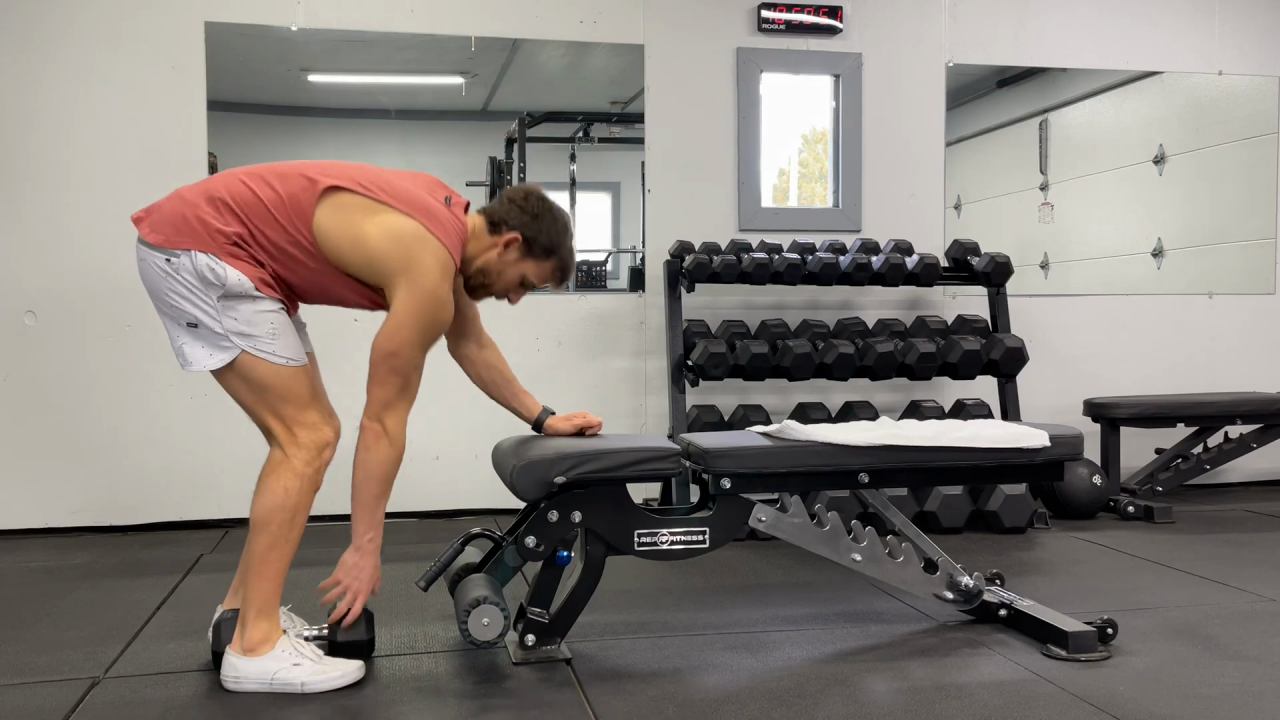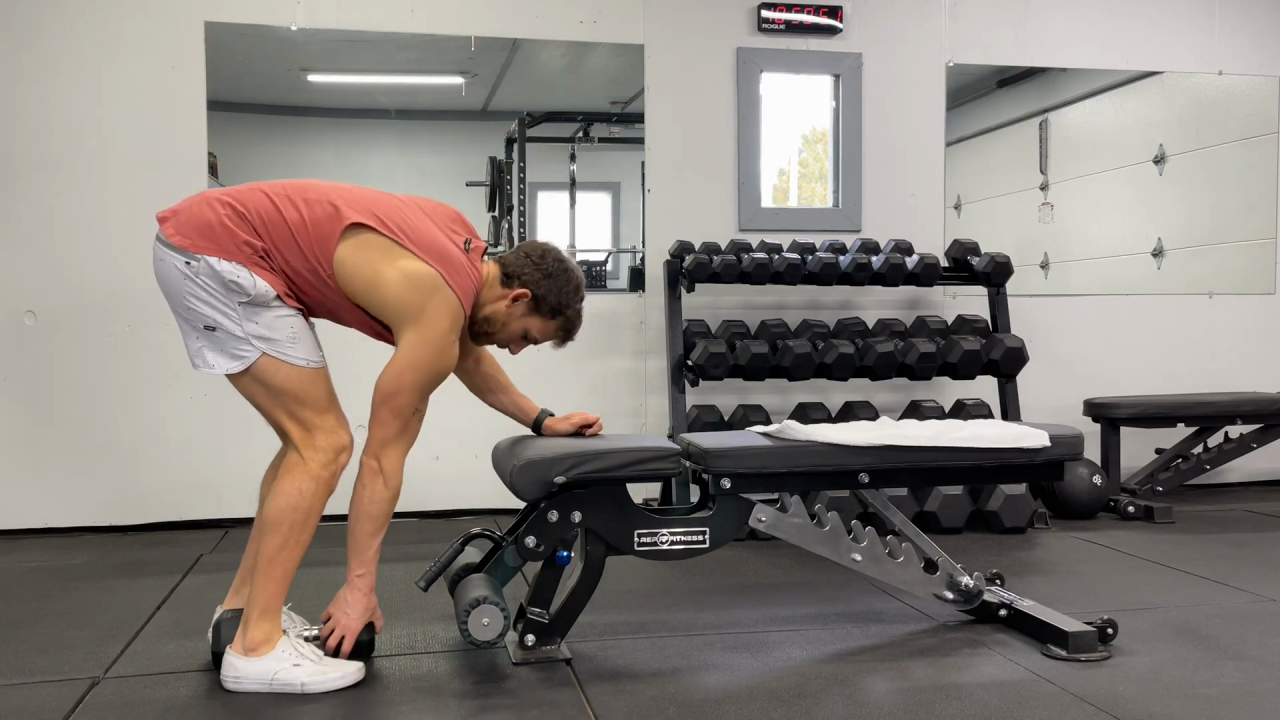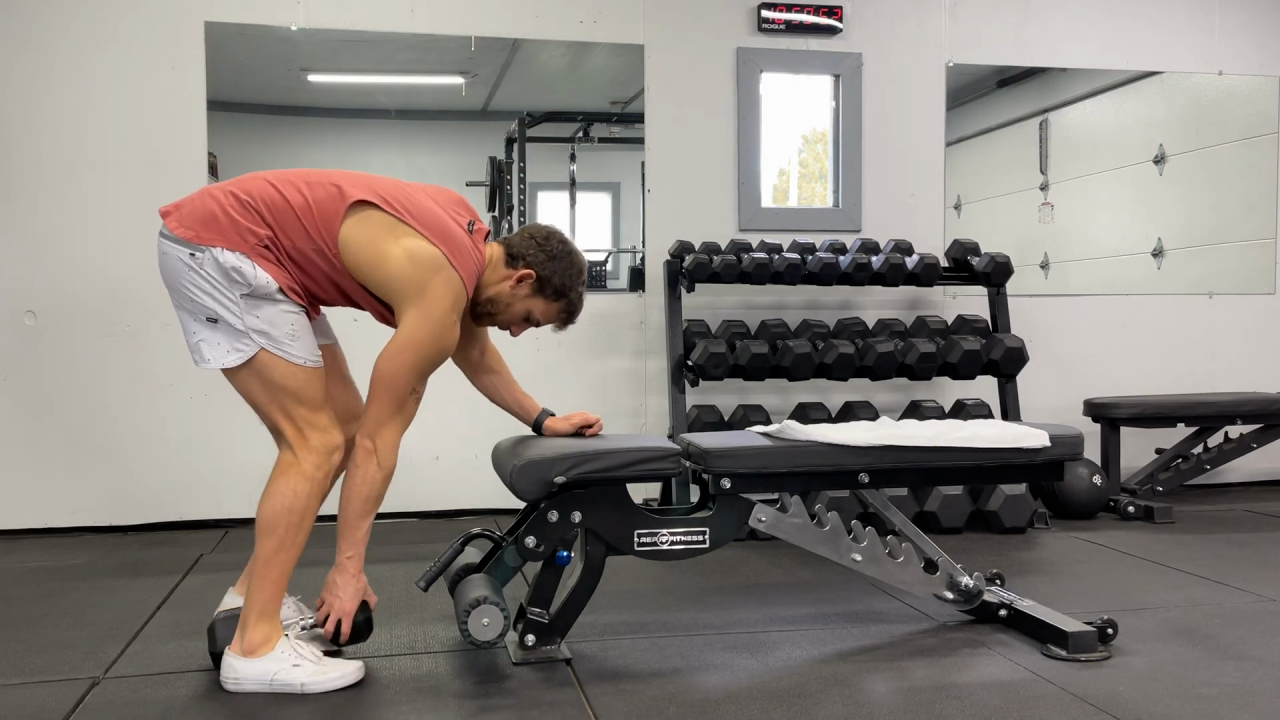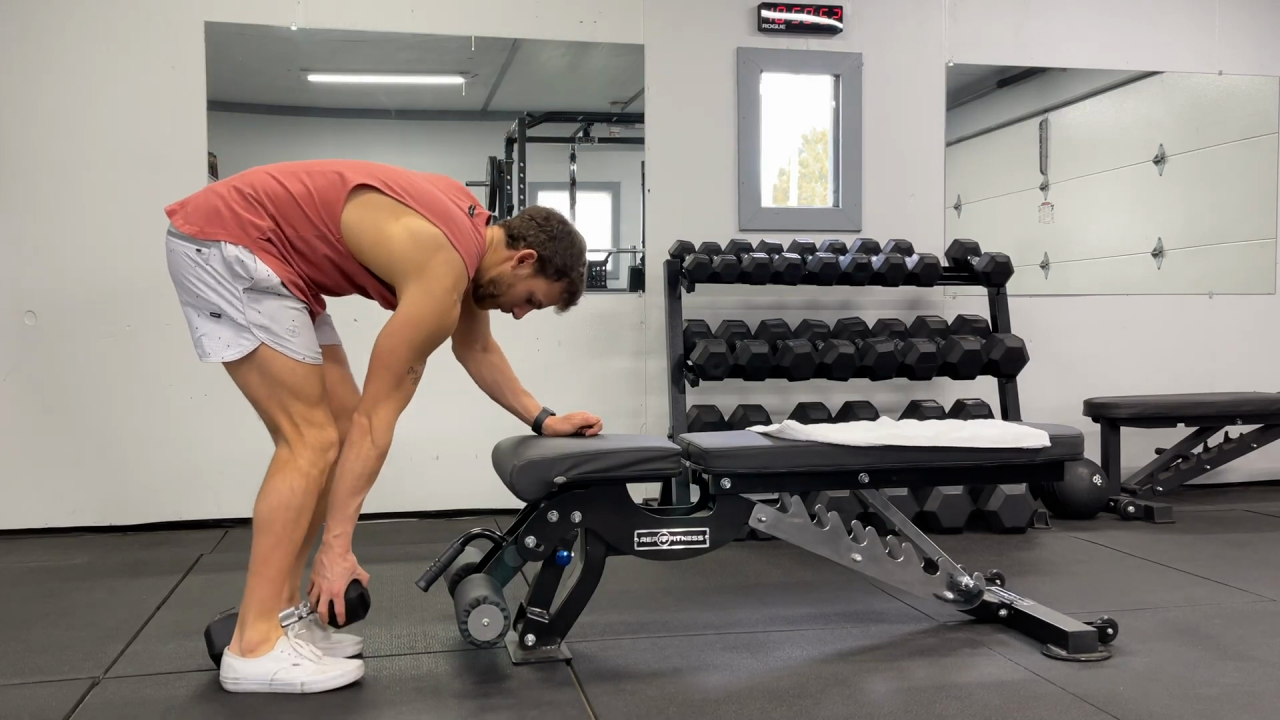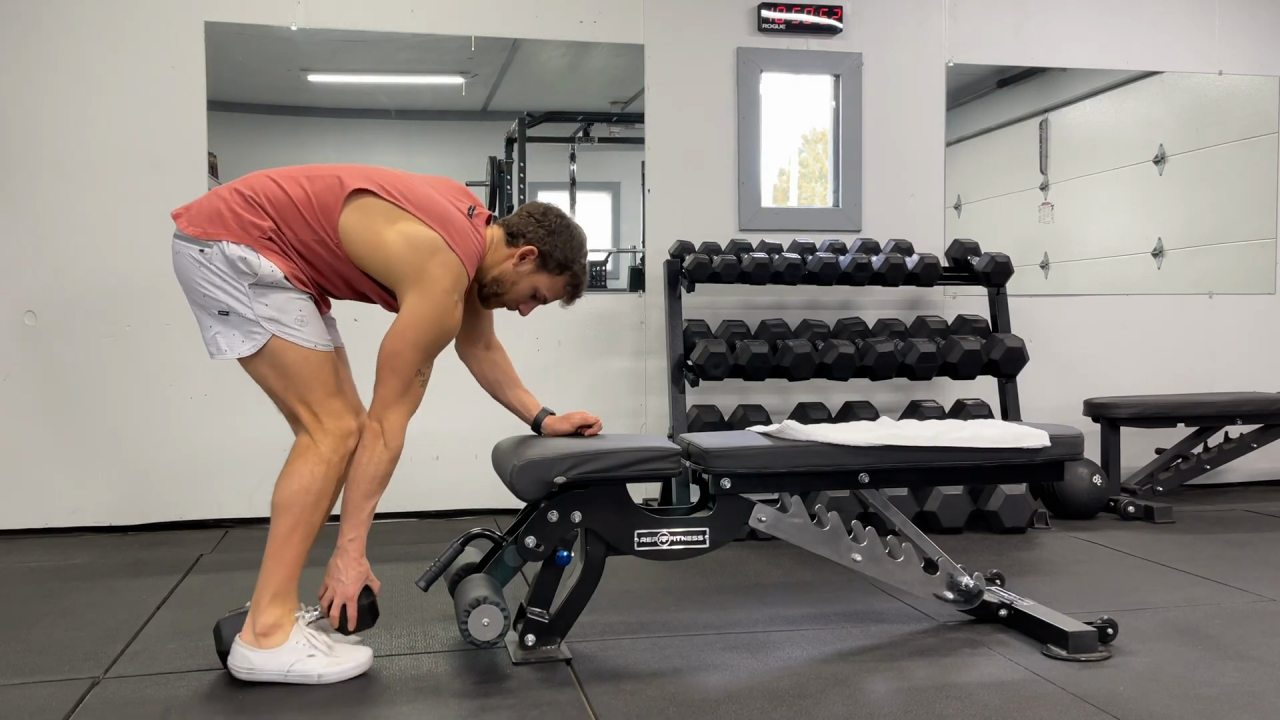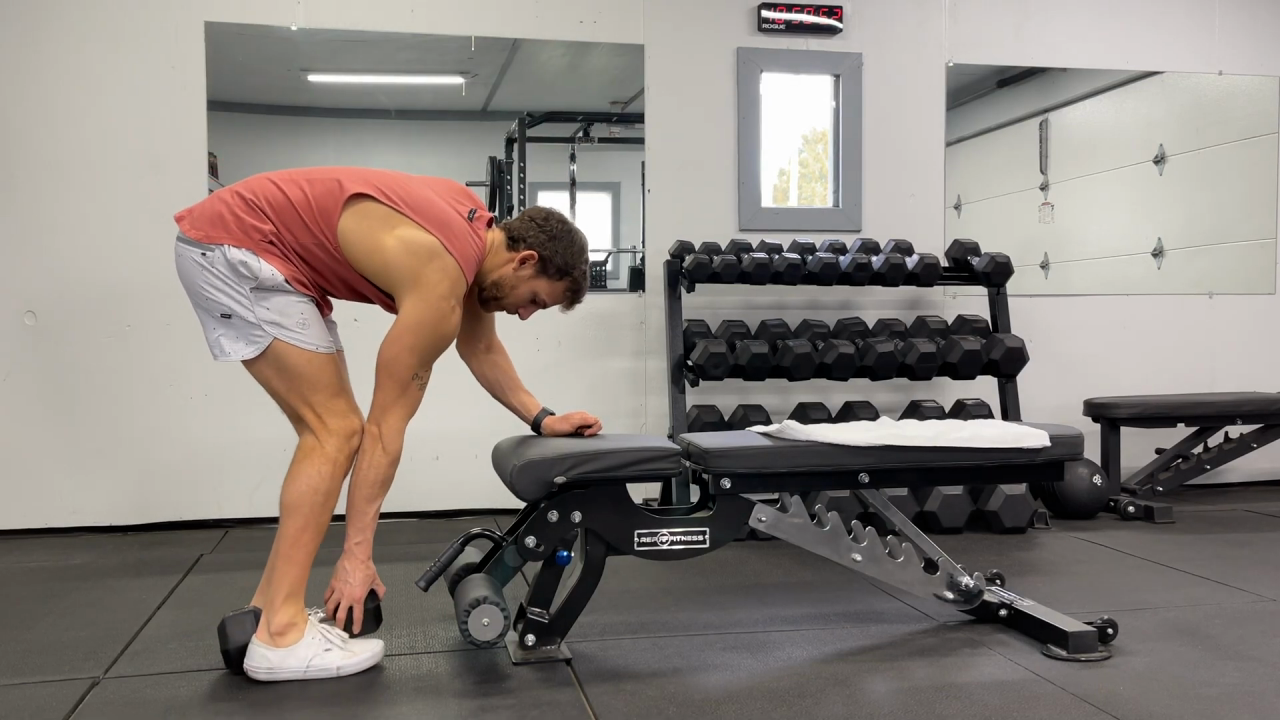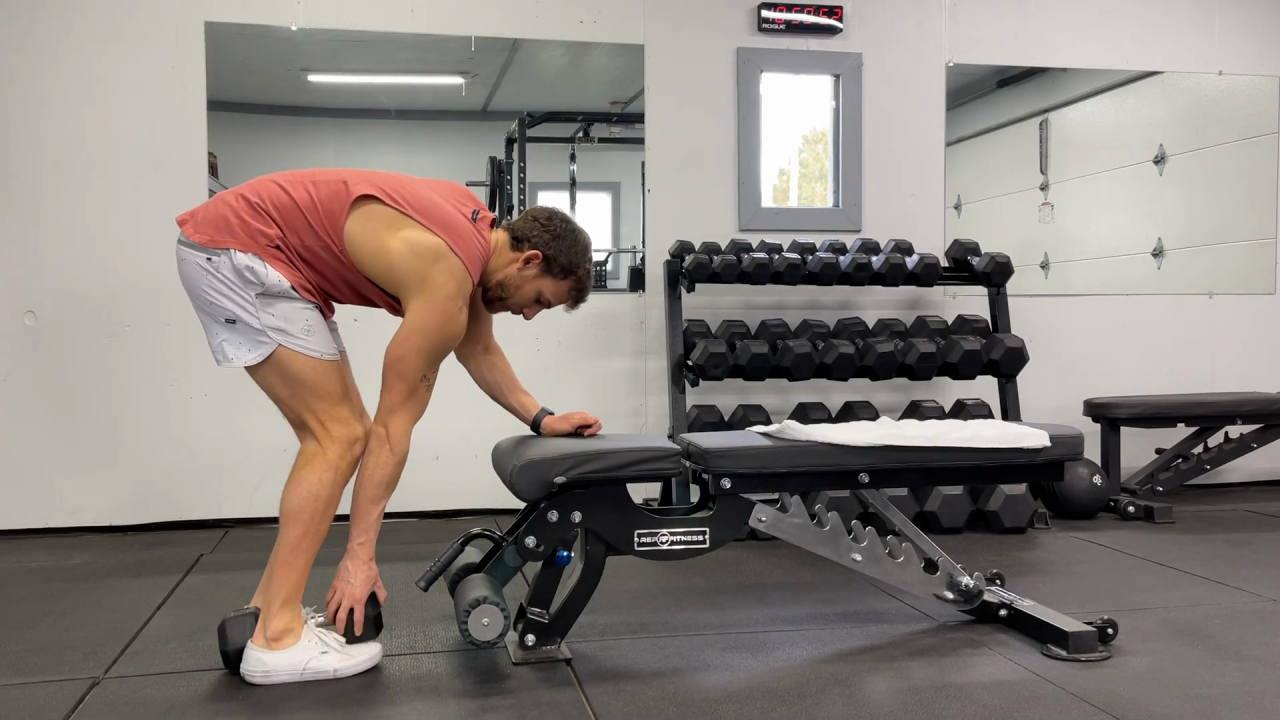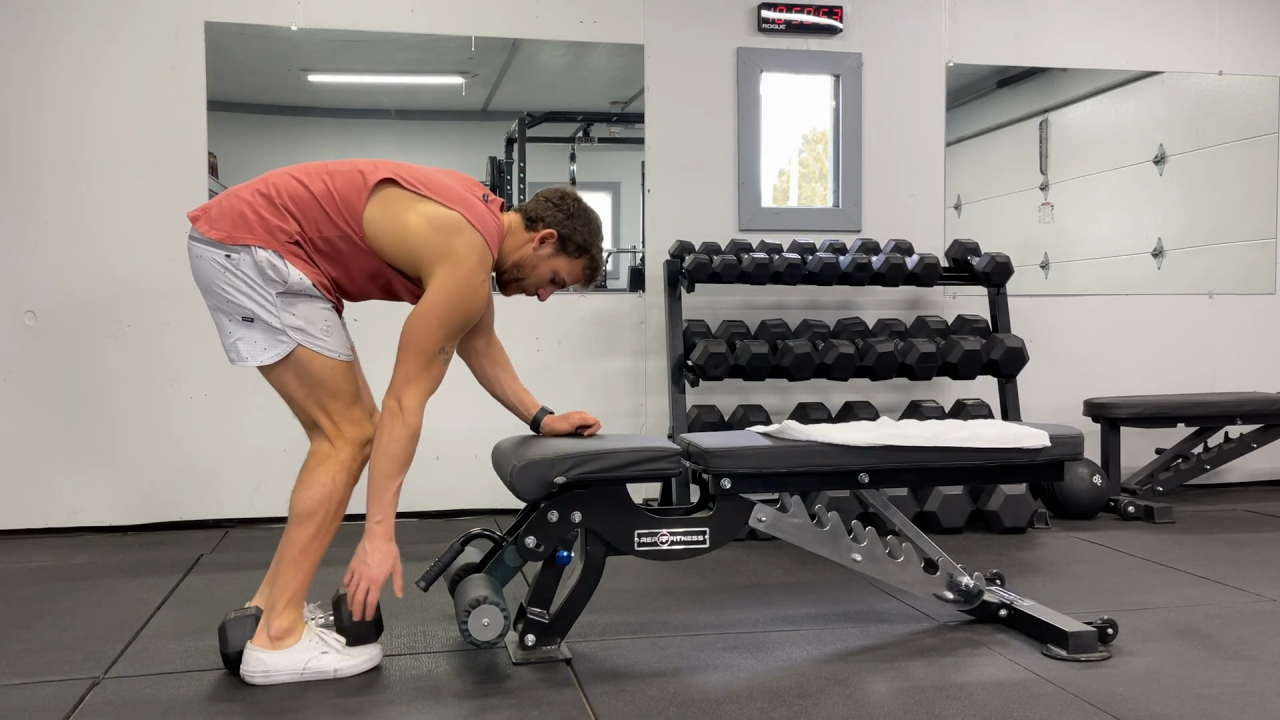
dt=0.2s
person 1, frame 1
left shoulder: (448, 218)
right shoulder: (426, 265)
left elbow: (471, 345)
right elbow: (383, 422)
left wrist: (543, 420)
right wrist: (365, 552)
left hip: (209, 245)
right hip: (195, 246)
left knee: (305, 434)
right knee: (307, 440)
left ankle: (243, 609)
right ankle: (253, 650)
person 1, frame 2
left shoulder: (462, 249)
right shoulder: (436, 317)
left elbow: (471, 358)
right elbow: (383, 458)
left wrist: (541, 420)
right wrist: (359, 587)
left hip: (215, 243)
right hip: (215, 253)
left knee: (312, 437)
right knee: (323, 445)
left ankle: (243, 607)
right ankle: (256, 647)
person 1, frame 3
left shoulder: (467, 237)
right shoulder: (439, 297)
left elbow: (473, 352)
right elbow: (380, 442)
left wrist: (541, 419)
right wrist: (349, 568)
left hip: (226, 241)
right hip: (218, 246)
left knee: (344, 424)
right knee: (317, 444)
left ankle: (252, 596)
right ankle: (255, 647)
person 1, frame 4
left shoulder: (470, 225)
right shoulder: (441, 277)
left elbow: (476, 347)
right elbow: (376, 421)
left wrist: (541, 418)
right wrist: (338, 547)
left hip: (247, 243)
right hip: (225, 241)
left knee: (340, 418)
right knee: (311, 442)
left ankle: (275, 605)
right ankle: (255, 646)
person 1, frame 5
left shoulder: (471, 226)
right shoulder: (440, 280)
left elbow: (479, 346)
right elbow: (387, 423)
left wrist: (541, 418)
right wrist: (351, 552)
left hip: (252, 247)
right hip: (230, 242)
left knee: (343, 427)
right knee: (330, 432)
left ankle: (274, 606)
right ankle: (267, 634)
person 1, frame 6
left shoulder: (473, 229)
right shoulder: (439, 286)
left elbow: (481, 348)
right elbow: (386, 426)
left wrist: (541, 417)
right wrist: (357, 555)
left hip: (252, 247)
right hip: (232, 245)
left knee: (337, 430)
right knee: (334, 432)
left ankle: (270, 606)
right ankle: (281, 634)
person 1, frame 7
left shoulder: (476, 230)
right shoulder: (445, 286)
left elbow: (478, 349)
right elbow: (393, 427)
left wrist: (540, 418)
right wrist: (360, 556)
left hip: (249, 248)
right hip: (237, 249)
left knee: (341, 431)
right knee: (337, 436)
left ankle: (268, 608)
right ankle: (277, 639)
person 1, frame 8
left shoulder: (483, 218)
right shoulder: (466, 259)
left elbow: (478, 343)
right elbow: (406, 401)
left wrist: (540, 417)
right wrist: (379, 535)
left hip: (248, 243)
right hip: (251, 245)
left knee: (353, 429)
right knee: (347, 437)
left ankle: (271, 605)
right ankle: (277, 639)
